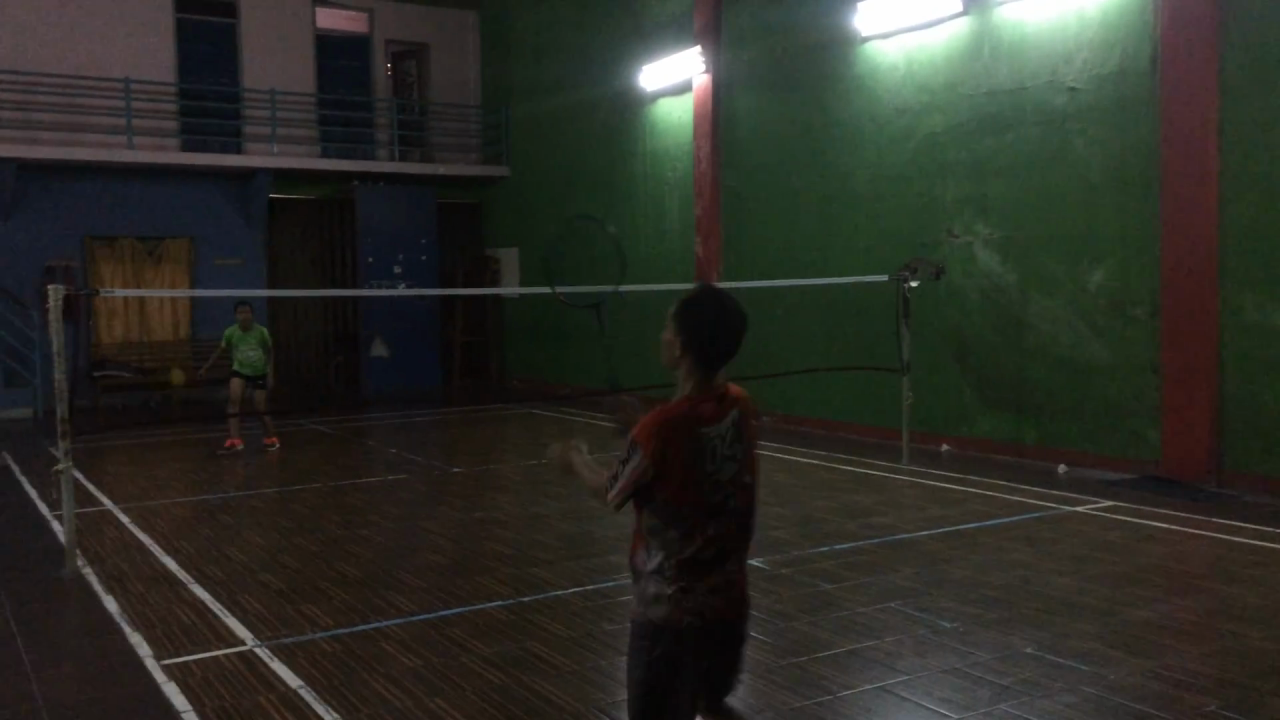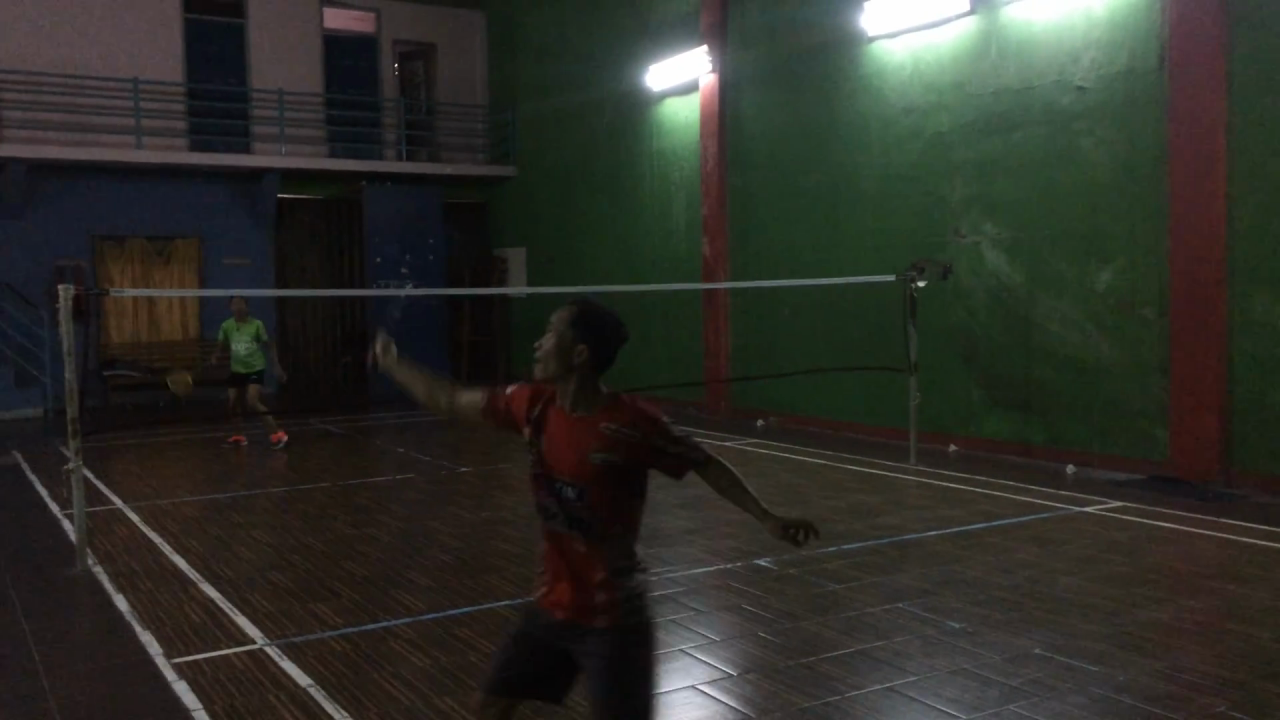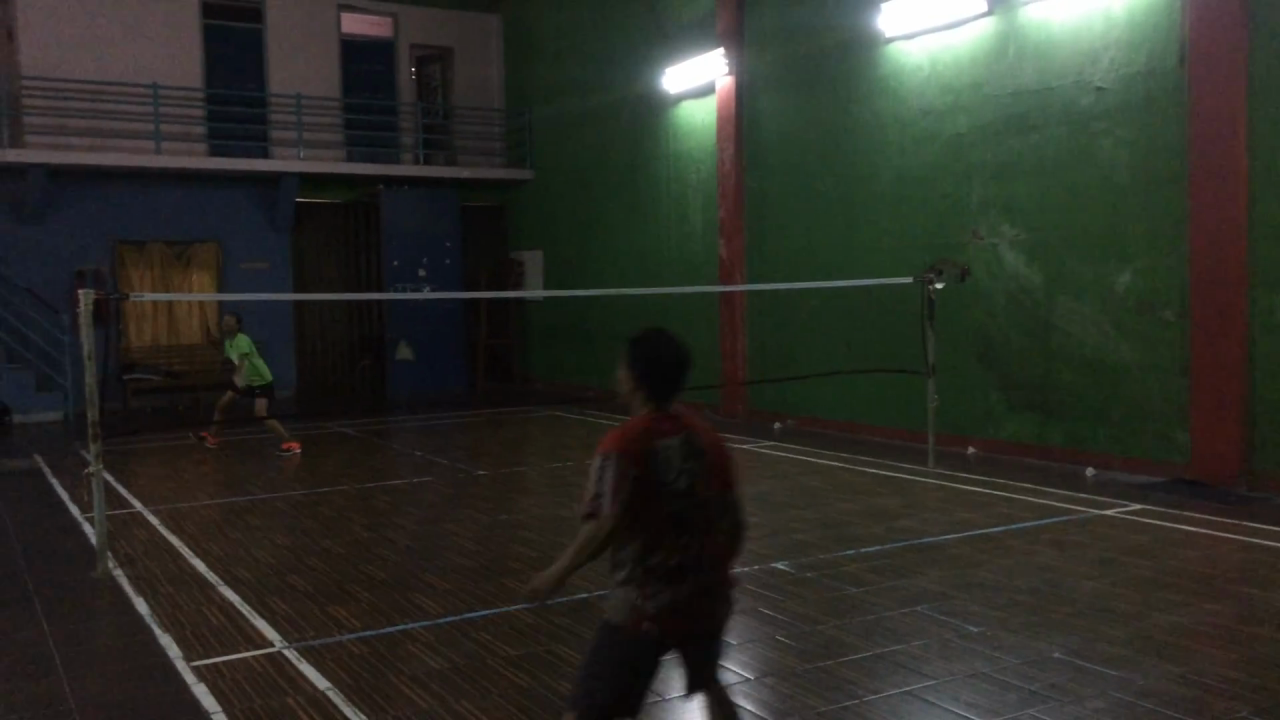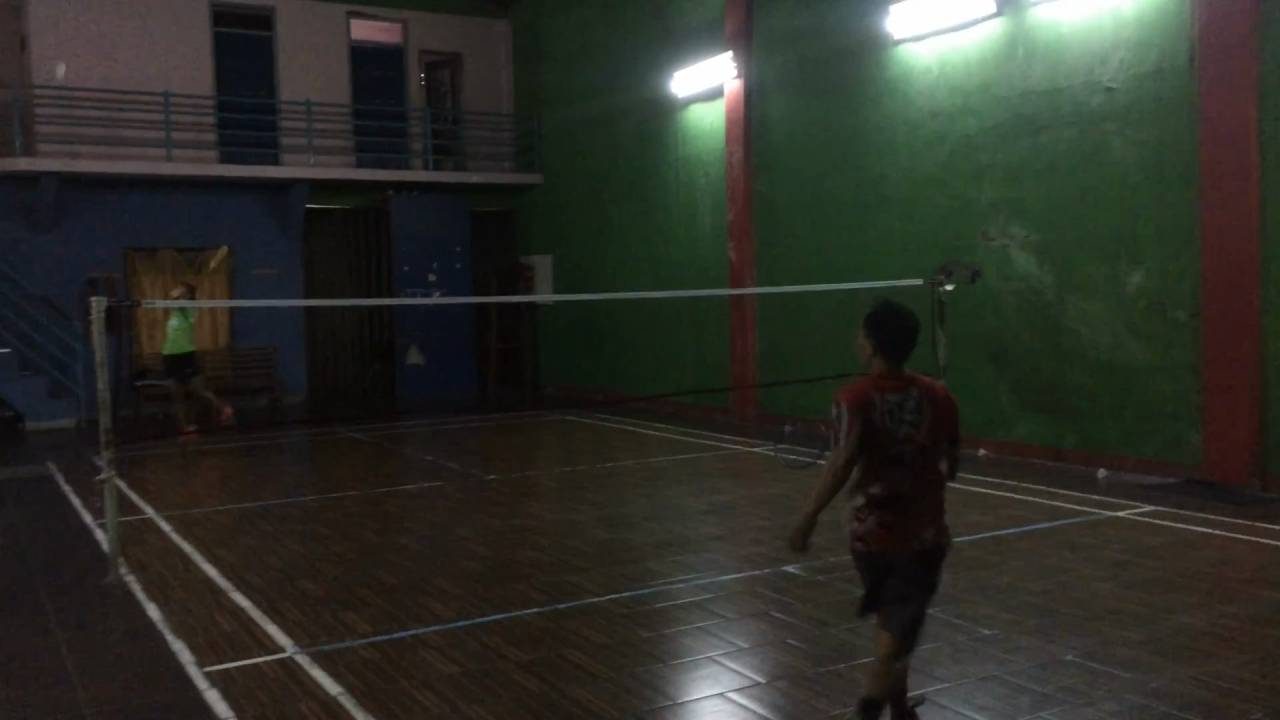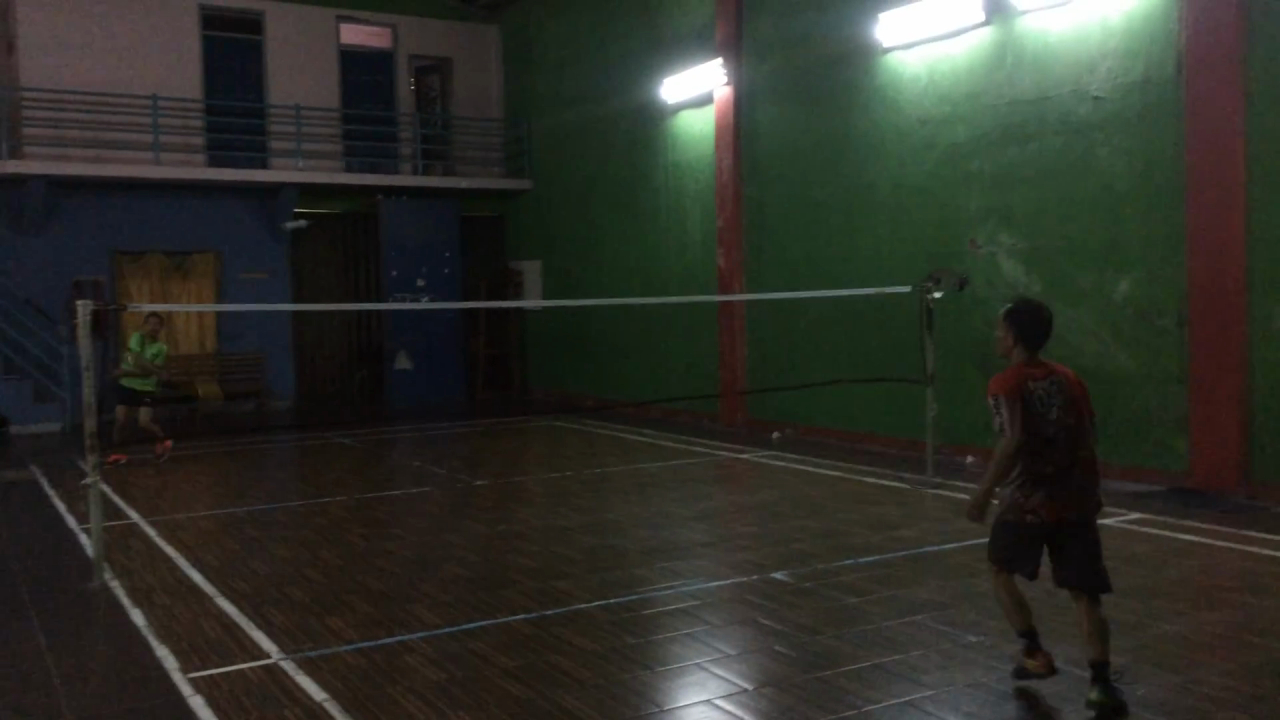
dt=0.5s
person 1, frame 1
left shoulder: (664, 427)
right shoulder: (738, 407)
left elbow: (616, 495)
left wrist: (574, 459)
left hip: (672, 605)
right hip: (727, 598)
person 1, frame 2
left shoulder: (634, 424)
right shoulder: (531, 404)
left elbow: (708, 466)
right elbow: (454, 401)
left wrist: (770, 518)
right wrist: (391, 363)
left hip: (612, 611)
right hip: (550, 603)
person 1, frame 3
left shoulder: (622, 445)
right shoulder: (709, 440)
left elbow: (604, 528)
right elbow: (734, 526)
left wrist: (555, 576)
left hip: (642, 608)
right hip: (709, 602)
right knee: (709, 685)
person 1, frame 4
left shoulder: (855, 398)
right shoulder: (938, 398)
left elbow: (843, 462)
right elbow: (951, 468)
left wrist: (808, 517)
left hip: (870, 532)
right hip: (921, 535)
left knee: (889, 623)
right knee: (896, 637)
person 1, frame 5
left shoulder: (1006, 385)
right shoulder: (1070, 380)
left elbow: (1014, 442)
right elbow: (1087, 438)
left wrist: (984, 491)
left hip: (1026, 505)
right hip: (1078, 503)
left knee: (1002, 571)
right knee: (1087, 597)
left ankle: (1034, 654)
right ankle: (1102, 685)
